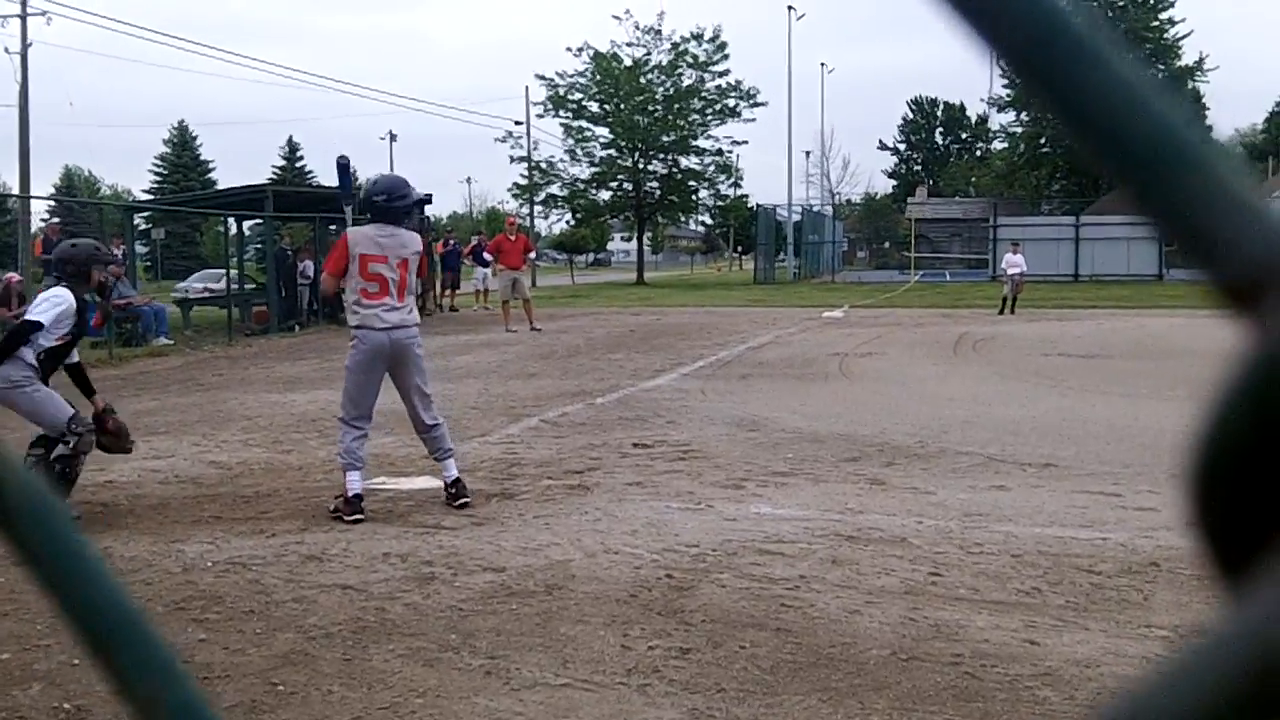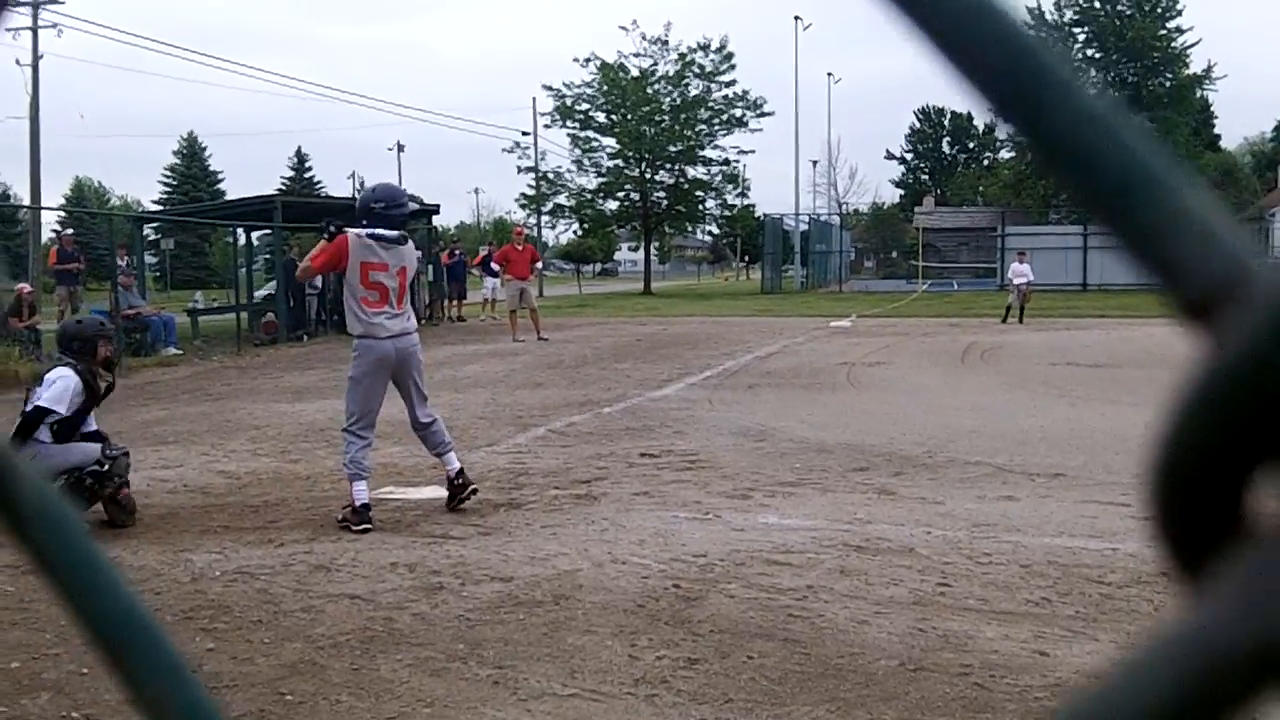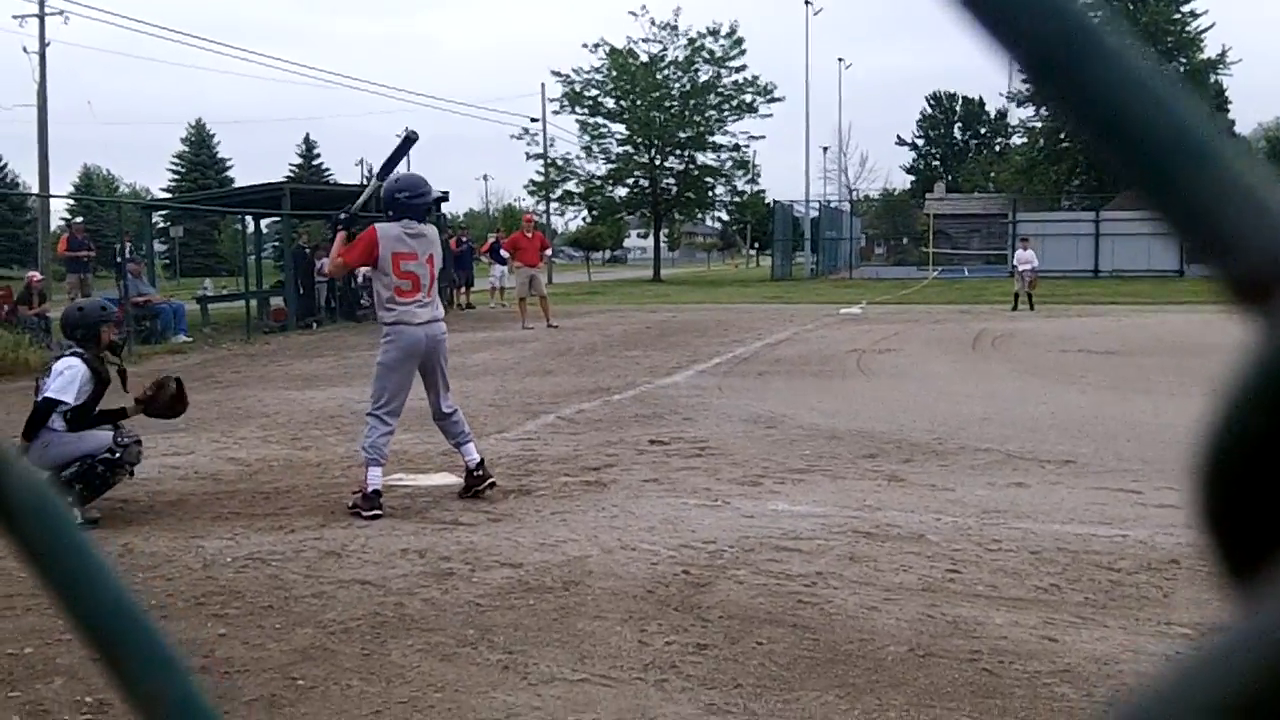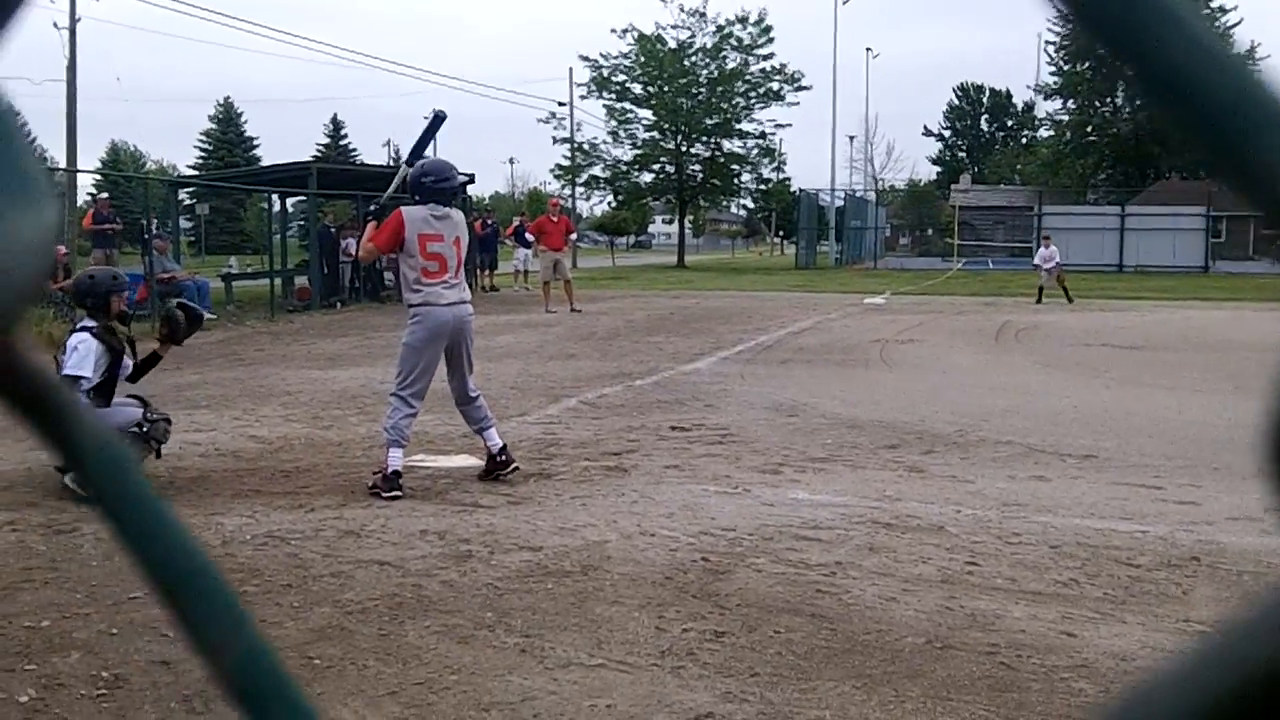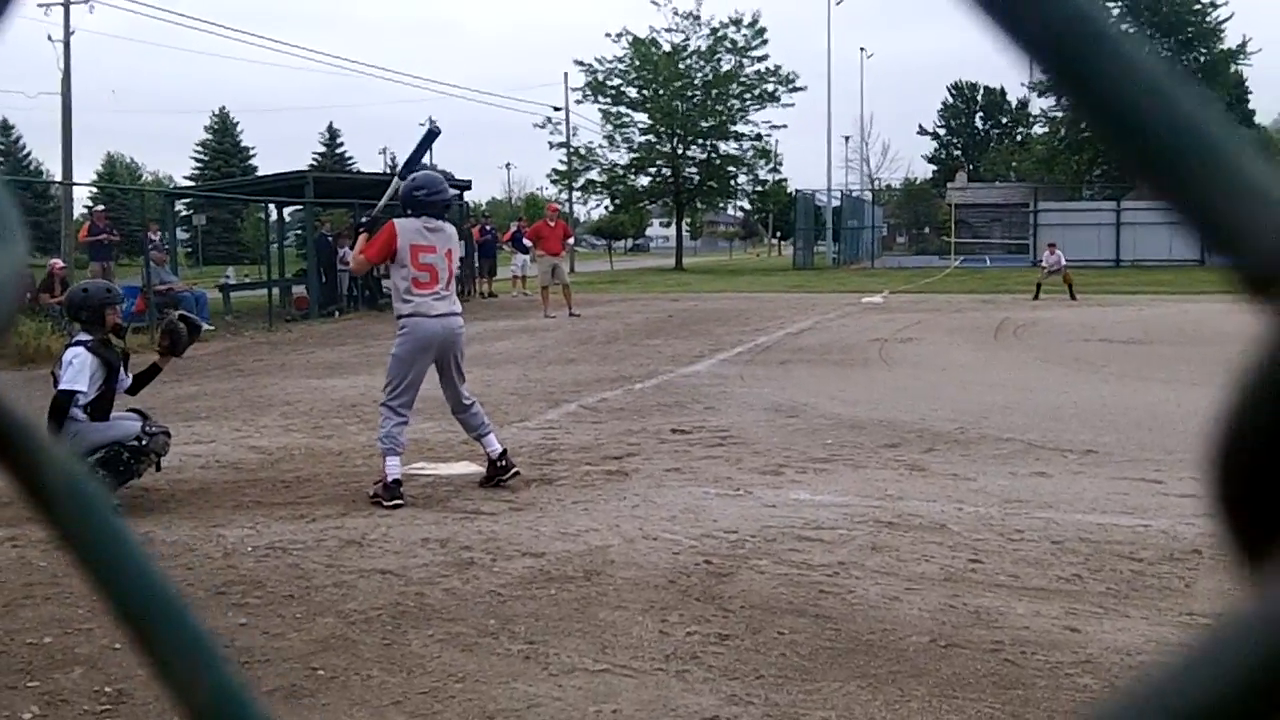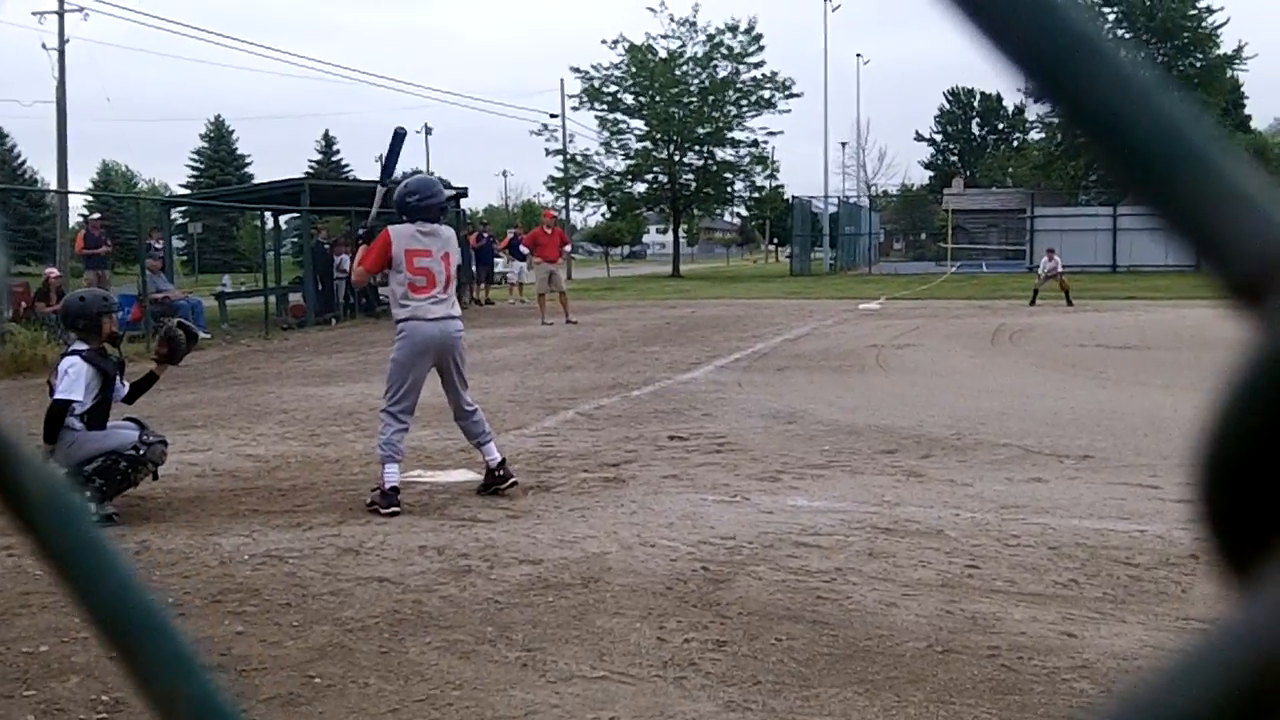
dt=0.4s
person 1, frame 1
left shoulder: (352, 237)
right shoulder: (414, 241)
left elbow: (327, 287)
left hip: (367, 337)
right hip: (407, 335)
left knee: (355, 418)
right knee: (425, 412)
left ankle: (352, 497)
right ankle: (454, 483)
person 1, frame 2
left shoulder: (349, 243)
right shoulder: (407, 249)
left elbow: (304, 272)
left wrist: (325, 240)
left hip: (370, 345)
right hip: (407, 341)
left knee: (358, 427)
right knee: (423, 415)
left ankle: (359, 506)
right ankle: (457, 477)
person 1, frame 3
left shoulder: (378, 234)
right shoulder: (432, 235)
left elbow: (335, 268)
left wrist: (342, 229)
left hip: (401, 333)
right hip: (435, 330)
left knee: (382, 413)
right knee: (444, 405)
left ankle: (371, 492)
right ankle: (477, 470)
person 1, frame 4
left shoulder: (404, 217)
right shoulder: (459, 219)
left elbow: (365, 255)
left wrist: (372, 220)
left hip: (427, 315)
right hip: (462, 312)
left knee: (406, 395)
right knee: (465, 389)
left ankle: (391, 474)
right ankle: (499, 454)
person 1, frame 5
left shoulder: (397, 229)
right shoulder: (451, 233)
left elbow: (358, 266)
left wrist: (364, 231)
left hip: (416, 327)
right hip: (452, 324)
left knee: (395, 405)
right knee: (460, 398)
left ankle: (391, 482)
right ankle: (499, 459)
person 1, frame 6
left shoulder: (392, 235)
right shoulder: (449, 235)
left elbow: (358, 278)
left wrist: (364, 243)
left hip: (414, 331)
right hip: (451, 328)
left knee: (396, 412)
right knee: (462, 403)
left ankle: (389, 489)
right ankle: (497, 468)
person 2, frame 1
left shoulder: (75, 306)
right shoulder: (63, 298)
left elbow: (73, 365)
right elbow: (22, 330)
left wrist: (96, 401)
left hip: (27, 378)
left knee: (63, 425)
right knee: (79, 430)
person 2, frame 2
left shoulder: (87, 380)
right shoulder: (68, 377)
left elbow: (90, 434)
right elbow: (33, 417)
left wrist: (115, 484)
left hip: (45, 451)
right hip: (33, 454)
left knee: (99, 443)
right knee: (116, 458)
person 2, frame 3
left shoulder: (92, 364)
right shoulder: (75, 366)
left elbow: (88, 418)
right elbow: (42, 410)
left wrist: (131, 410)
right wrist: (21, 452)
left hip: (60, 439)
right hip: (46, 444)
left knee: (114, 432)
right knee: (127, 447)
left ankle: (58, 485)
right ankle: (65, 503)
person 2, frame 4
left shoulder: (106, 333)
right shoulder: (88, 339)
left elbow: (132, 373)
right elbow: (67, 384)
left wrist: (163, 348)
left hip: (93, 414)
left knee: (139, 407)
right knee: (156, 426)
person 2, frame 5
left shoulder: (104, 347)
right shoulder: (83, 353)
left elbow: (131, 386)
right elbow: (61, 402)
left wrist: (162, 360)
left hip: (89, 426)
right hip: (74, 433)
left knee: (137, 419)
right knee: (156, 437)
person 2, frame 6
left shoulder: (100, 358)
right shoulder: (79, 362)
left elbow: (127, 396)
right elbow: (57, 410)
left wrist: (160, 367)
right wrist: (49, 453)
left hip: (84, 435)
right hip: (70, 442)
left knee: (135, 429)
right knee: (152, 446)
left ankle: (85, 483)
right ankle: (87, 497)
